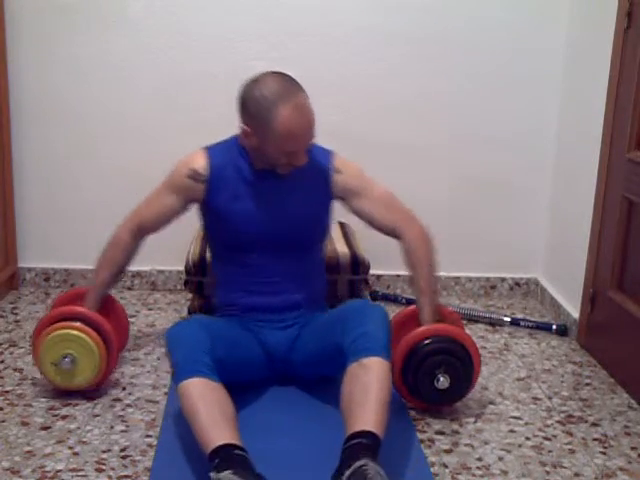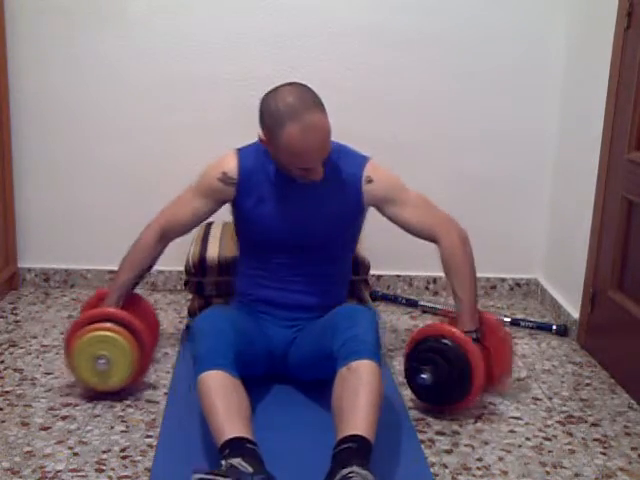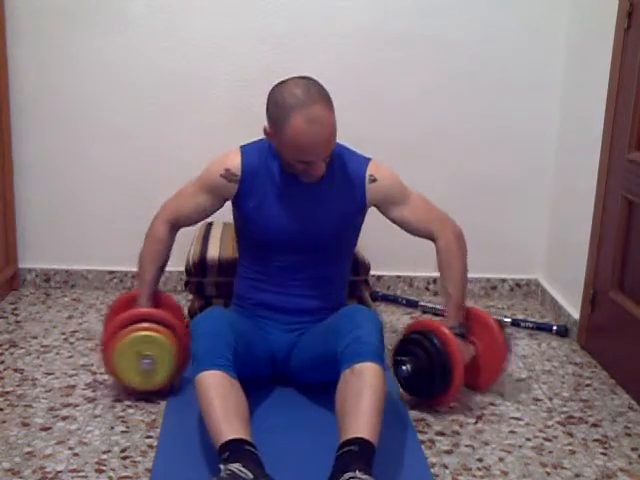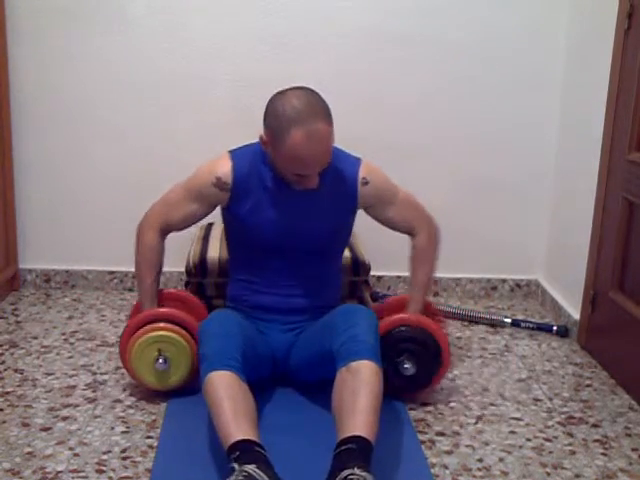
dt=0.4s
person 1, frame 1
left shoulder: (329, 169)
right shoulder: (205, 170)
left elbow: (410, 230)
right elbow: (133, 230)
left wrist: (428, 321)
right wrist: (89, 308)
left hip: (308, 330)
right hip: (239, 334)
left knee: (368, 316)
right knee: (185, 335)
person 1, frame 2
left shoulder: (362, 175)
right shoulder: (235, 171)
left elbow: (450, 235)
right elbow: (160, 231)
left wrist: (468, 327)
right wrist: (112, 305)
left hip: (319, 334)
right hip: (252, 325)
left knee: (358, 320)
right knee: (211, 324)
person 1, frame 3
left shoulder: (365, 176)
right shoulder: (238, 169)
left elbow: (447, 233)
right elbow: (165, 223)
left wrist: (453, 323)
right wrist: (143, 307)
left hip: (321, 336)
right hip: (253, 329)
left knee: (362, 322)
right knee: (210, 325)
person 1, frame 4
left shoulder: (357, 177)
right shoulder: (228, 174)
left elbow: (424, 229)
right elbow: (153, 227)
left wrist: (413, 314)
right wrist: (150, 314)
left hip: (316, 335)
right hip: (249, 331)
left knee: (358, 321)
right knee: (218, 327)
